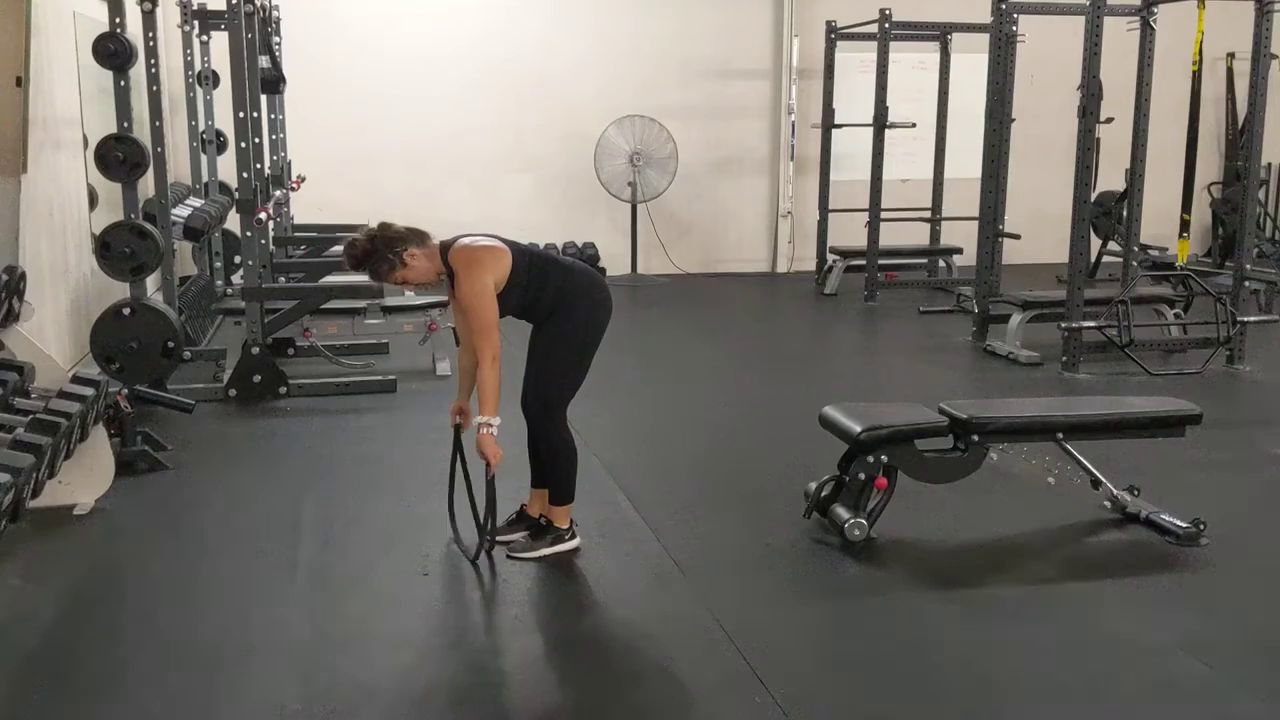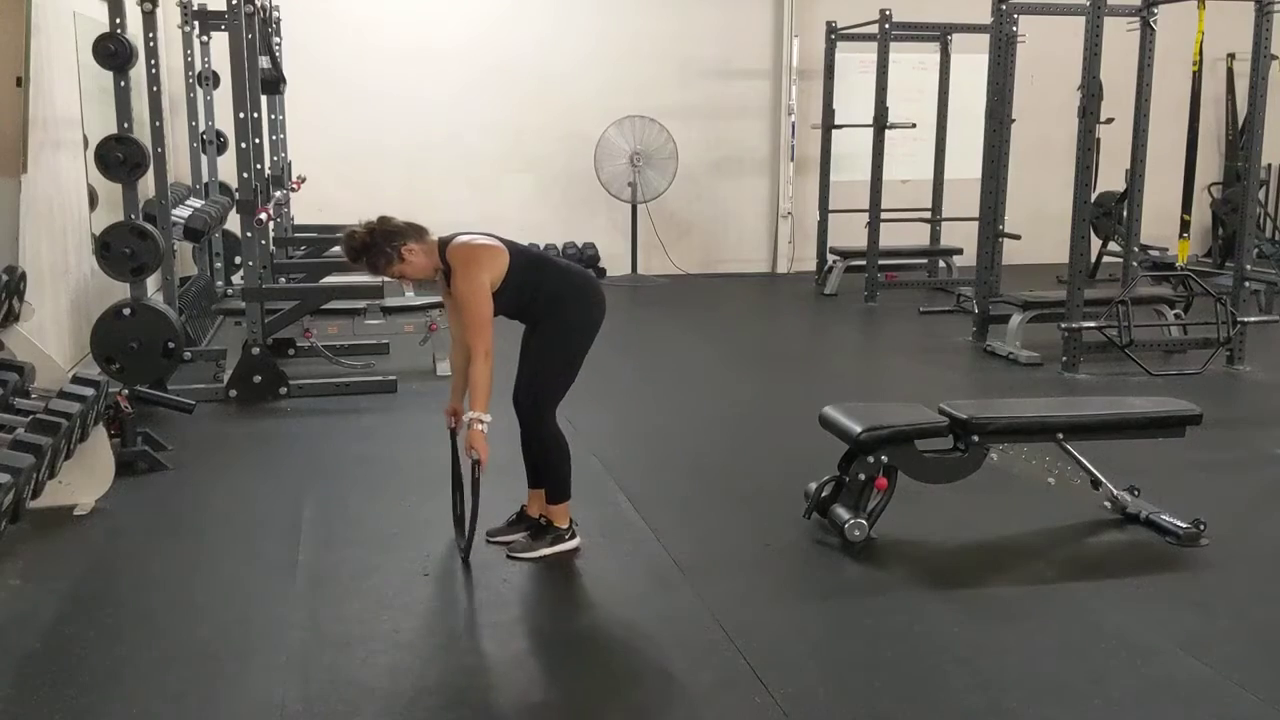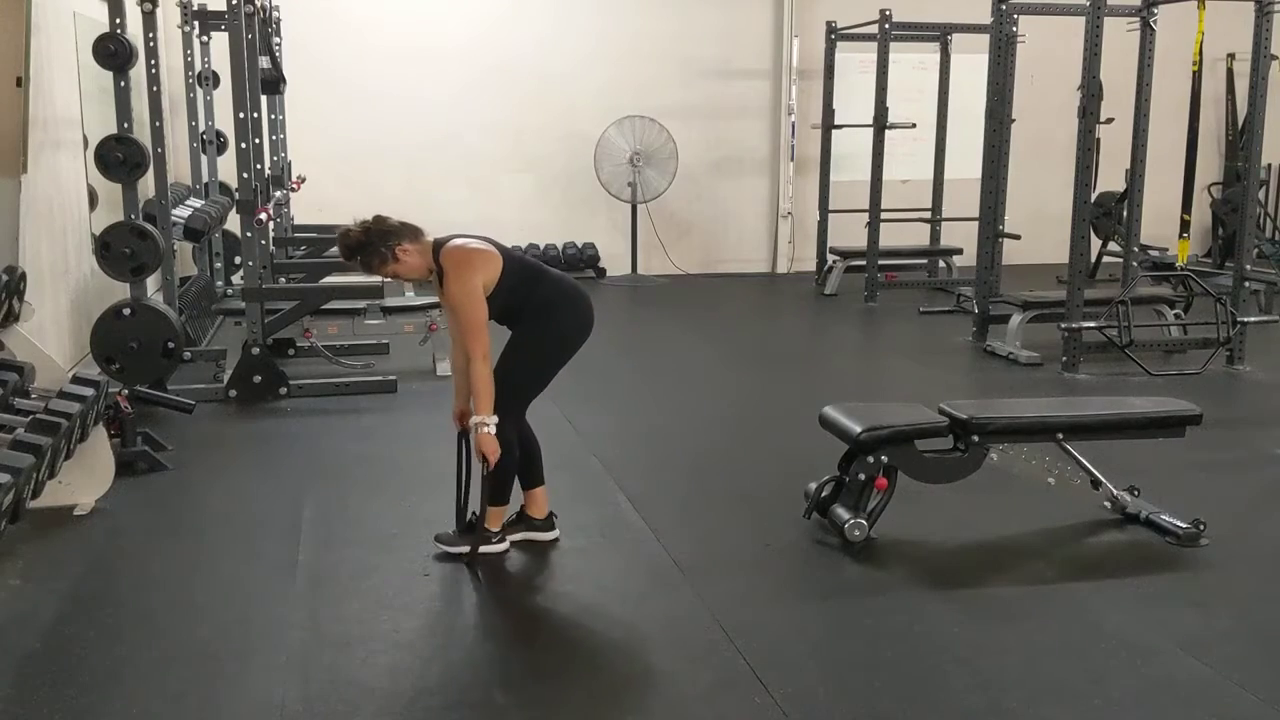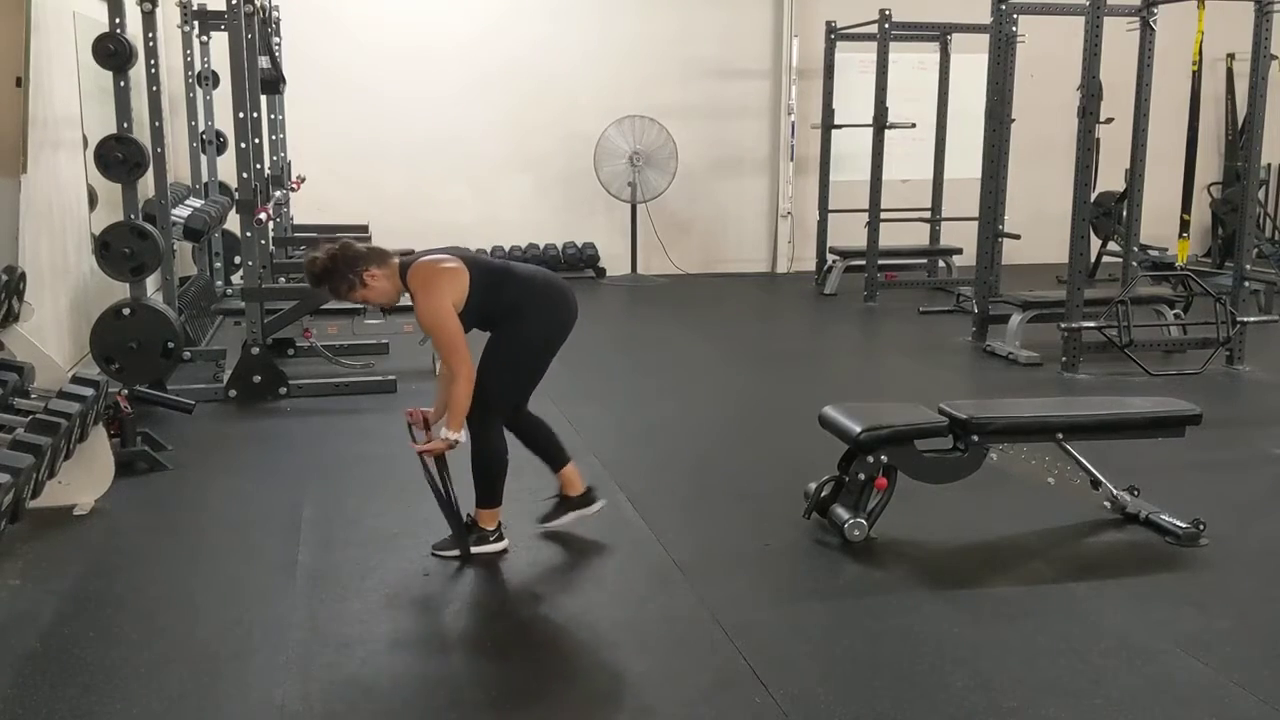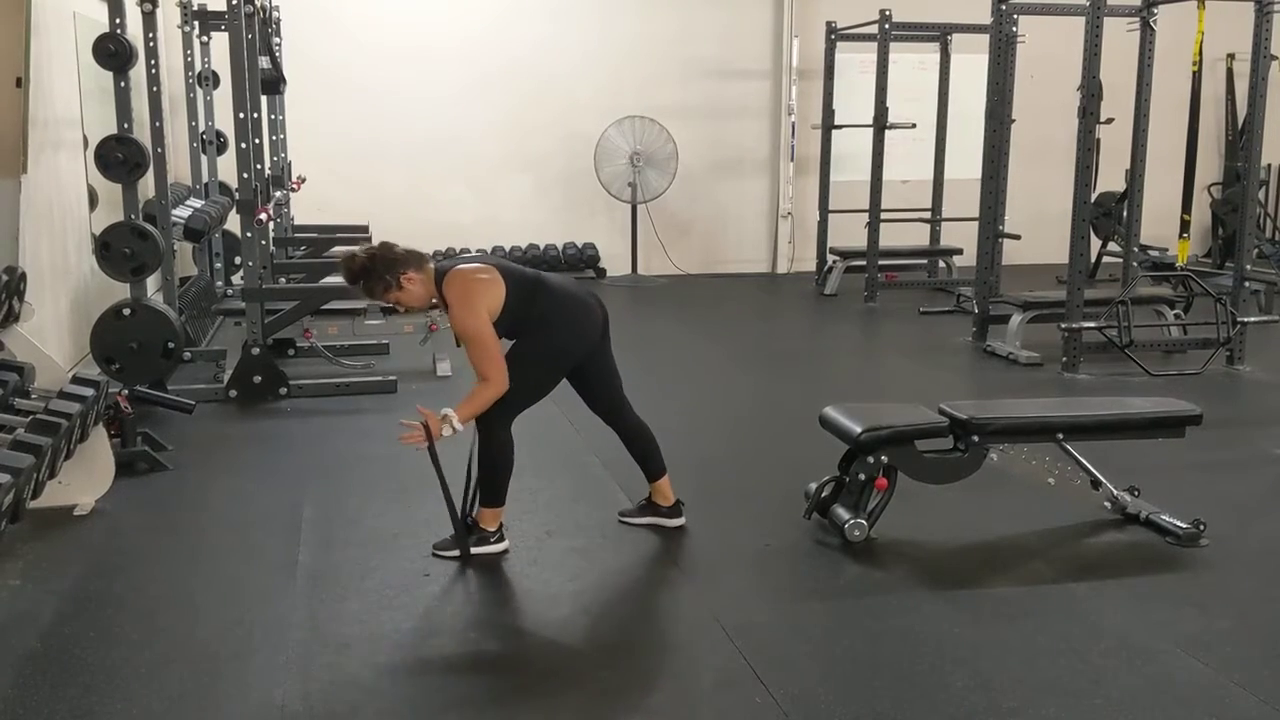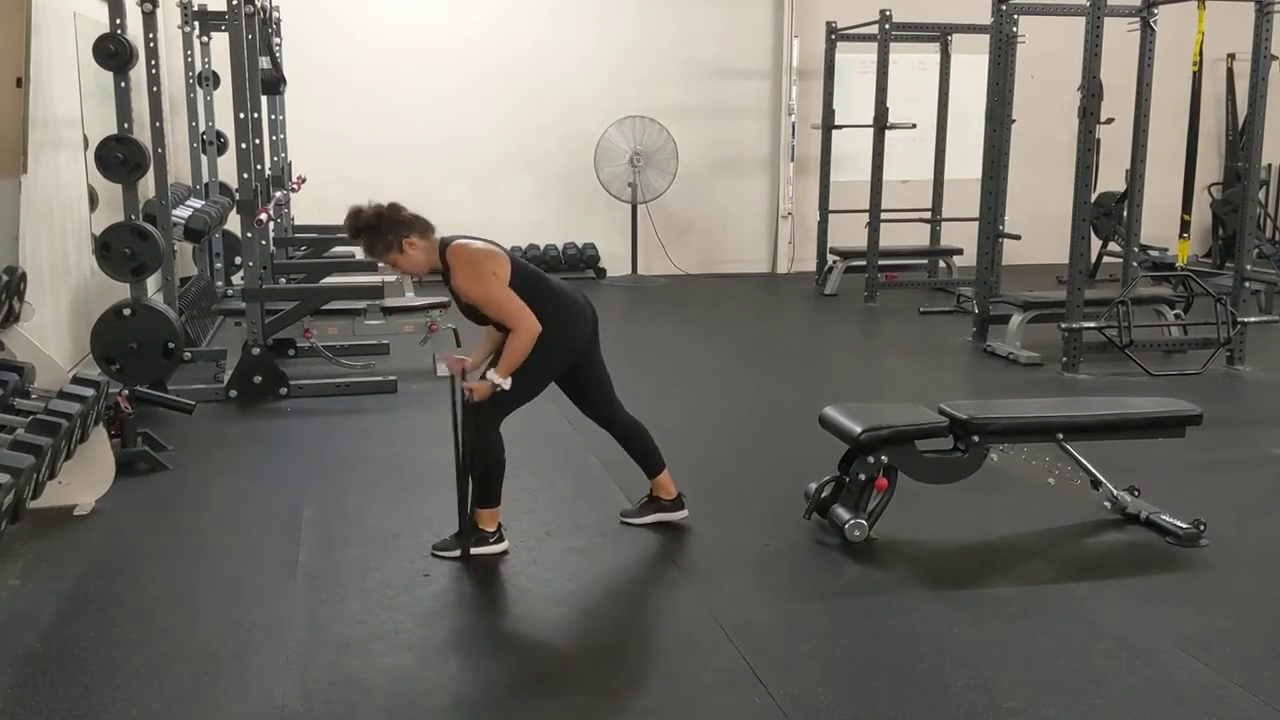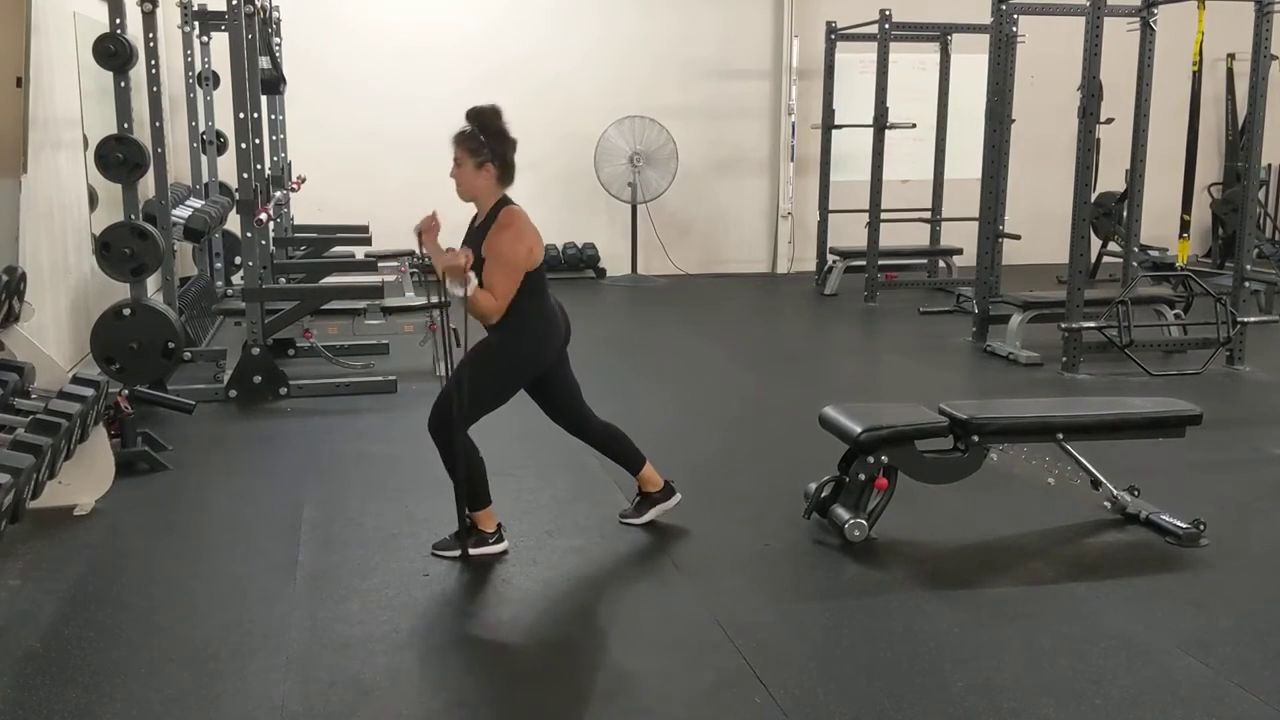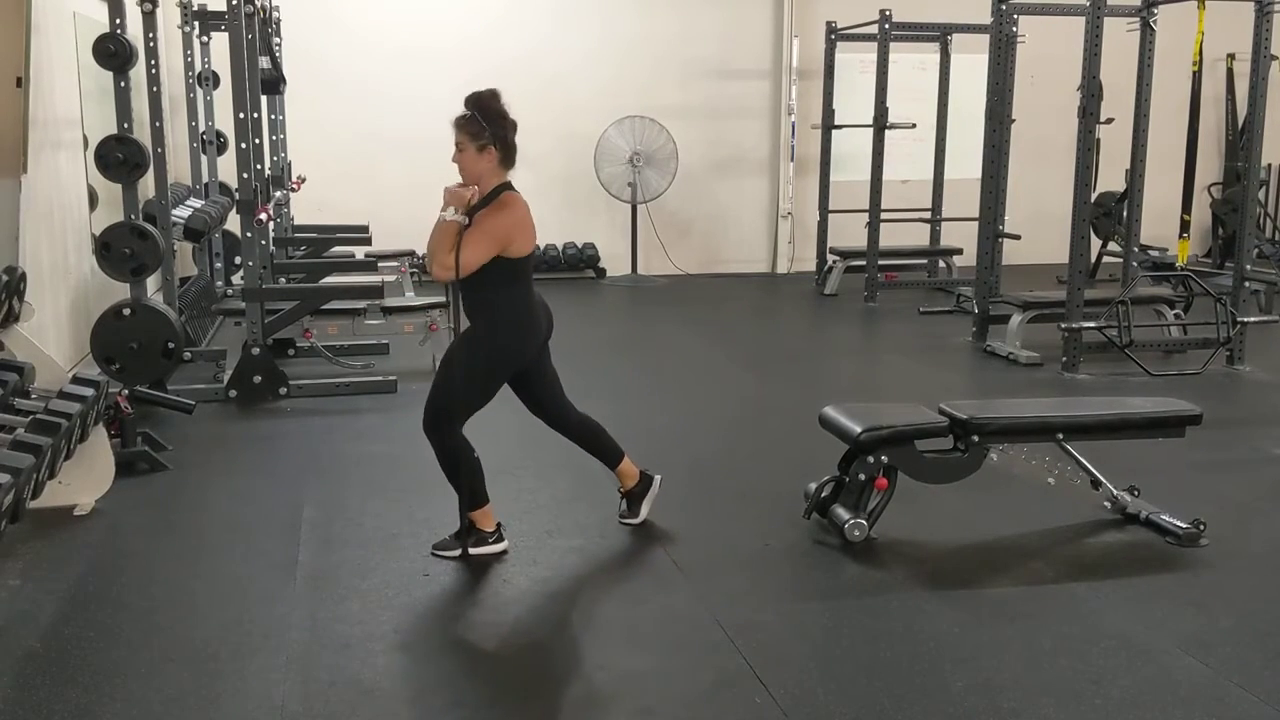
dt=0.5s
person 1, frame 1
left shoulder: (469, 268)
right shoulder: (452, 267)
left elbow: (490, 355)
right elbow: (469, 345)
left wrist: (487, 427)
right wrist: (463, 399)
left hip: (582, 306)
right hip: (558, 310)
left knee: (547, 412)
right knee: (534, 408)
left ankle: (561, 527)
right ankle: (536, 512)
person 1, frame 2
left shoulder: (466, 266)
right shoulder: (446, 267)
left elbow: (481, 353)
right elbow: (462, 343)
left wrist: (476, 422)
right wrist: (456, 399)
left hip: (575, 306)
right hip: (552, 310)
left knee: (537, 412)
right knee: (528, 408)
left ankle: (562, 526)
right ankle: (536, 513)
person 1, frame 3
left shoulder: (459, 270)
right shoulder: (442, 264)
left elbow: (480, 356)
right elbow: (461, 345)
left wrist: (484, 425)
right wrist: (462, 402)
left hip: (562, 315)
right hip: (552, 314)
left knee: (500, 413)
right knee: (505, 412)
left ankle: (491, 530)
right ankle: (538, 516)
person 1, frame 4
left shoulder: (428, 292)
right shoulder: (416, 271)
left elbow: (463, 372)
right elbow: (453, 357)
left wrist: (450, 433)
right wrist: (439, 412)
left hip: (537, 313)
right hip: (547, 301)
left knee: (483, 418)
right knee: (508, 410)
left ankle: (487, 531)
right ankle: (575, 491)
person 1, frame 5
left shoulder: (462, 301)
right shoulder: (452, 277)
left elbow: (497, 381)
right elbow: (487, 351)
left wrist: (448, 422)
right wrist: (468, 406)
left hip: (564, 328)
right hip: (584, 311)
left knee: (493, 416)
right knee: (615, 409)
left ankle: (488, 530)
right ankle: (665, 502)
person 1, frame 6
left shoulder: (464, 269)
right shoulder: (455, 255)
left elbow: (526, 327)
left wrist: (493, 379)
right wrist: (475, 363)
left hip: (559, 330)
right hip: (573, 316)
left knee: (481, 416)
right knee: (607, 409)
left ankle: (487, 531)
right ankle: (667, 497)
person 1, frame 7
left shoulder: (508, 230)
right shoulder: (484, 218)
left elbow: (492, 310)
right elbow: (478, 290)
left wrist: (461, 277)
right wrist: (435, 250)
left hip: (523, 340)
right hip: (541, 332)
left knee: (446, 422)
right knee: (577, 417)
left ankle: (486, 531)
right ankle: (655, 487)
person 1, frame 8
left shoulder: (503, 213)
right shoulder: (484, 200)
left elbow: (444, 268)
right elbow: (433, 257)
left wrist: (453, 213)
right wrist: (452, 210)
left hip: (501, 334)
right hip: (521, 326)
left knee: (440, 422)
right knee: (556, 410)
left ankle: (484, 531)
right ankle: (636, 481)
